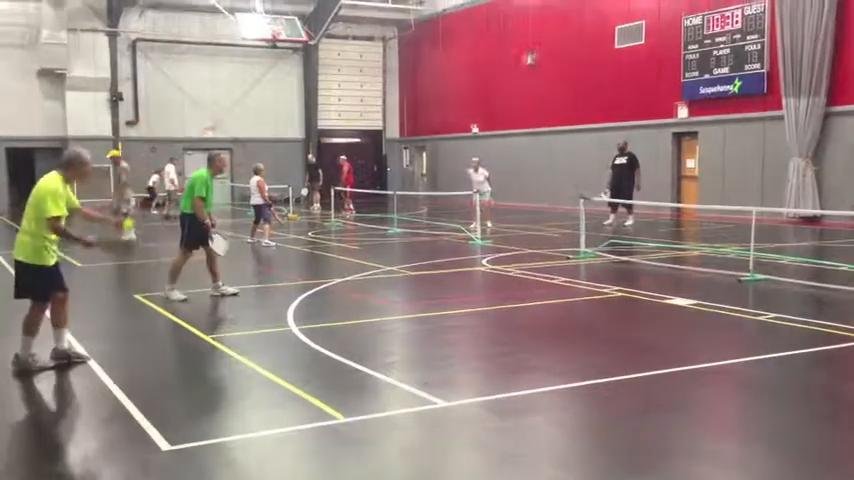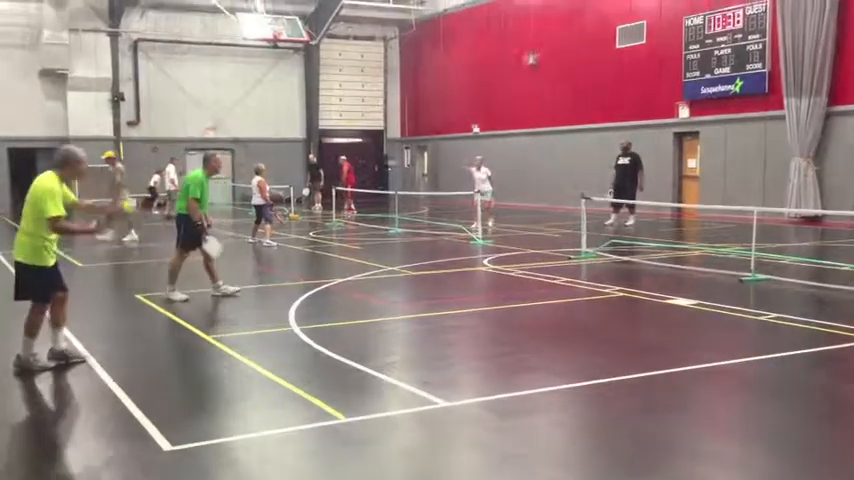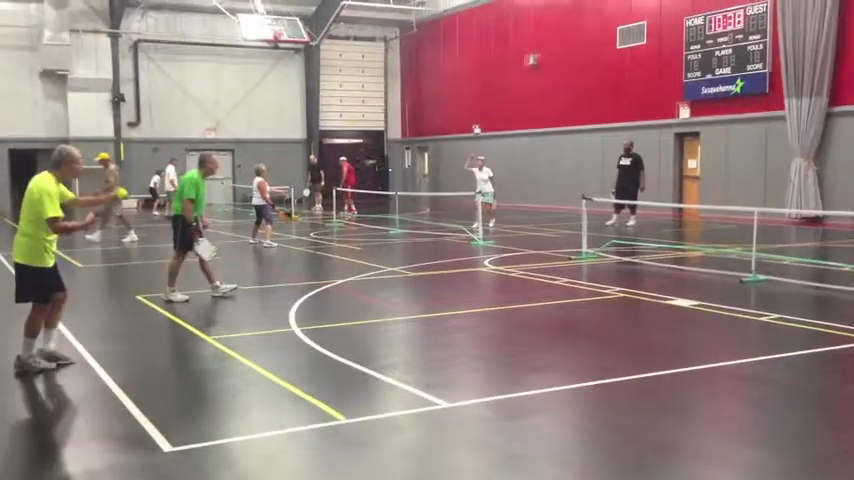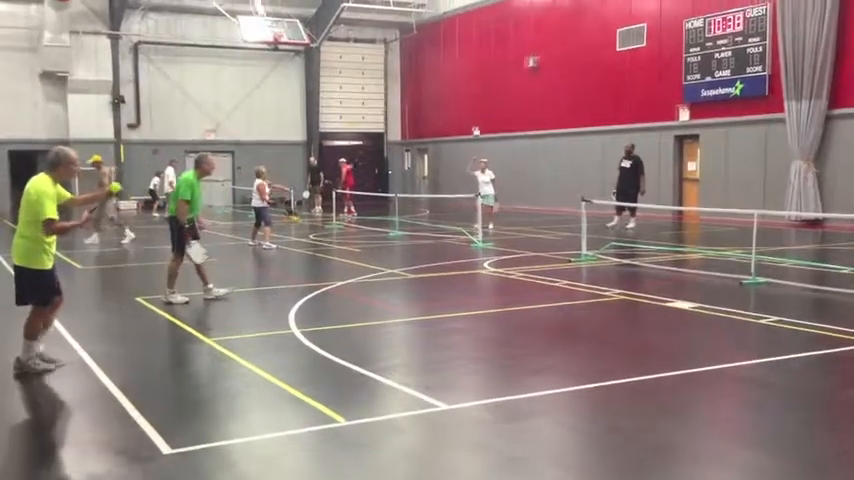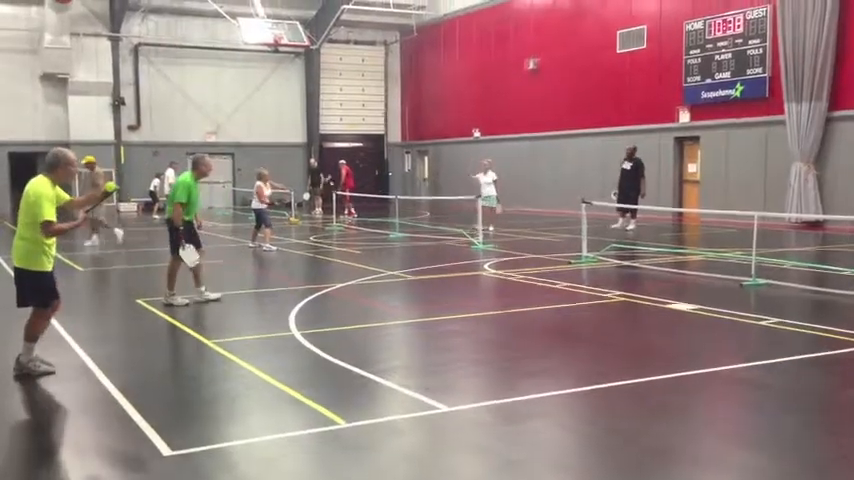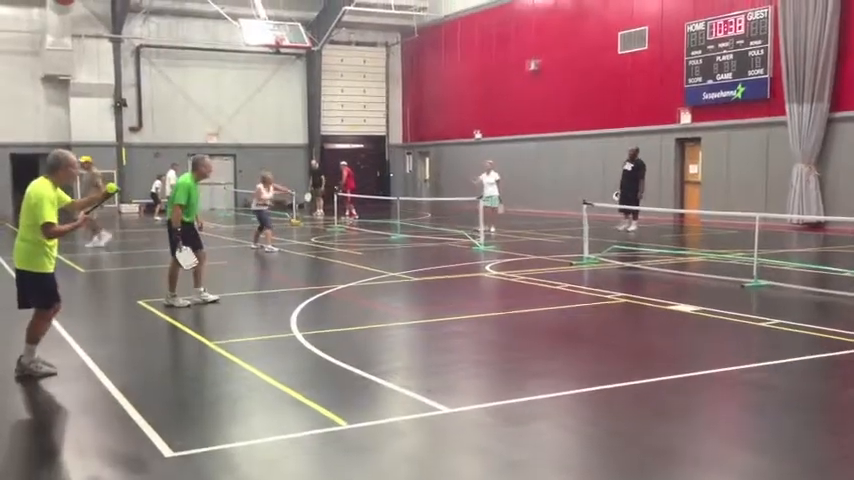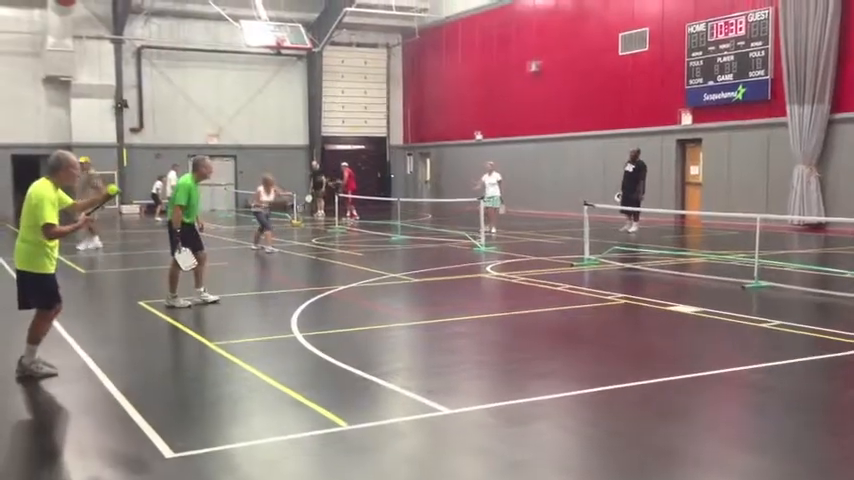
dt=0.1s
person 1, frame 1
left shoulder: (61, 184)
right shoulder: (52, 186)
left elbow: (79, 209)
right elbow: (56, 226)
left wrist: (110, 220)
right wrist: (82, 240)
left hip: (46, 254)
right hip: (35, 255)
left knee: (60, 297)
right knee: (40, 304)
left ankle: (62, 348)
right ankle: (23, 357)
person 1, frame 2
left shoulder: (57, 183)
right shoulder: (48, 185)
left elbow: (77, 204)
right elbow: (57, 226)
left wrist: (107, 209)
right wrist: (86, 230)
left hip: (44, 254)
right hip: (34, 255)
left knee: (60, 296)
right knee: (40, 305)
left ankle: (58, 348)
right ankle: (25, 357)
person 1, frame 3
left shoulder: (52, 182)
right shoulder: (45, 186)
left elbow: (76, 201)
right elbow: (56, 226)
left wrist: (107, 198)
right wrist: (85, 224)
left hip: (43, 255)
right hip: (34, 256)
left knee: (59, 298)
right knee: (41, 305)
left ankle: (47, 349)
right ankle: (26, 358)
person 1, frame 4
left shoulder: (49, 184)
right shoulder: (42, 187)
left elbow: (73, 201)
right elbow: (52, 228)
left wrist: (102, 194)
right wrist: (79, 223)
left hip: (40, 257)
right hip: (32, 258)
left knee: (54, 301)
right knee: (40, 308)
left ankle: (35, 352)
right ankle: (25, 360)
person 1, frame 5
left shoulder: (48, 186)
right shoulder: (42, 190)
left elbow: (72, 203)
right elbow: (49, 229)
left wrist: (99, 195)
right wrist: (77, 223)
left hip: (39, 260)
right hip: (33, 261)
left knee: (52, 305)
right knee: (42, 310)
left ankle: (28, 355)
right ankle: (25, 361)
person 1, frame 6
left shoulder: (50, 188)
right shoulder: (42, 191)
left elbow: (74, 205)
right elbow: (49, 231)
left wrist: (100, 196)
right wrist: (77, 224)
left hip: (40, 261)
right hip: (34, 262)
left knee: (52, 308)
right knee: (44, 311)
left ankle: (30, 357)
right ankle: (27, 363)
person 1, frame 7
left shoulder: (52, 189)
right shoulder: (44, 192)
left elbow: (75, 206)
right elbow: (50, 232)
left wrist: (102, 197)
right wrist: (78, 225)
left hip: (41, 262)
right hip: (36, 263)
left knee: (53, 309)
right knee: (46, 312)
left ankle: (30, 358)
right ankle: (28, 363)
person 2, frame 1
left shoulder: (208, 177)
right shoulder: (202, 177)
right elbow: (197, 202)
left wrist: (210, 218)
right wrist: (205, 223)
left hip: (199, 219)
right hip: (190, 218)
left knee: (211, 252)
right knee: (185, 253)
left ankle: (218, 286)
right ankle: (170, 289)
person 2, frame 2
left shoulder: (204, 177)
right shoulder: (196, 177)
right elbow: (192, 203)
left wrist: (205, 219)
right wrist: (199, 225)
left hip: (196, 219)
right hip: (186, 218)
left knee: (207, 253)
right knee: (181, 254)
left ankle: (218, 286)
right ankle: (171, 290)
person 2, frame 3
left shoulder: (200, 178)
right shoulder: (192, 178)
right elbow: (187, 203)
left wrist: (201, 218)
right wrist: (193, 226)
left hip: (192, 220)
right hip: (183, 220)
right knee: (180, 255)
left ankle: (216, 286)
right ankle: (170, 292)
person 2, frame 4
left shoulder: (195, 179)
right shoulder: (188, 179)
right elbow: (181, 205)
left wrist: (198, 219)
right wrist: (185, 229)
left hip: (189, 221)
right hip: (180, 221)
right knee: (178, 257)
left ankle: (208, 289)
right ankle: (170, 293)
person 2, frame 5
left shoulder: (193, 180)
right shoulder: (185, 181)
right elbow: (178, 207)
left wrist: (196, 218)
right wrist: (180, 231)
left hip: (188, 222)
right hip: (178, 224)
left knee: (197, 255)
right knee: (177, 258)
left ankle: (201, 291)
right ankle: (170, 295)
person 2, frame 6
left shoulder: (193, 182)
right shoulder: (185, 183)
right elbow: (177, 209)
left wrist: (197, 219)
right wrist: (177, 233)
left hip: (188, 223)
right hip: (178, 225)
left knee: (200, 255)
right knee: (178, 260)
left ankle: (199, 293)
right ankle: (171, 297)
person 2, frame 7
left shoulder: (194, 182)
right shoulder: (185, 184)
right elbow: (177, 209)
left wrist: (198, 220)
right wrist: (177, 234)
left hip: (189, 225)
right hip: (179, 226)
left knee: (201, 256)
right knee: (178, 261)
left ankle: (199, 293)
right ankle: (171, 297)
